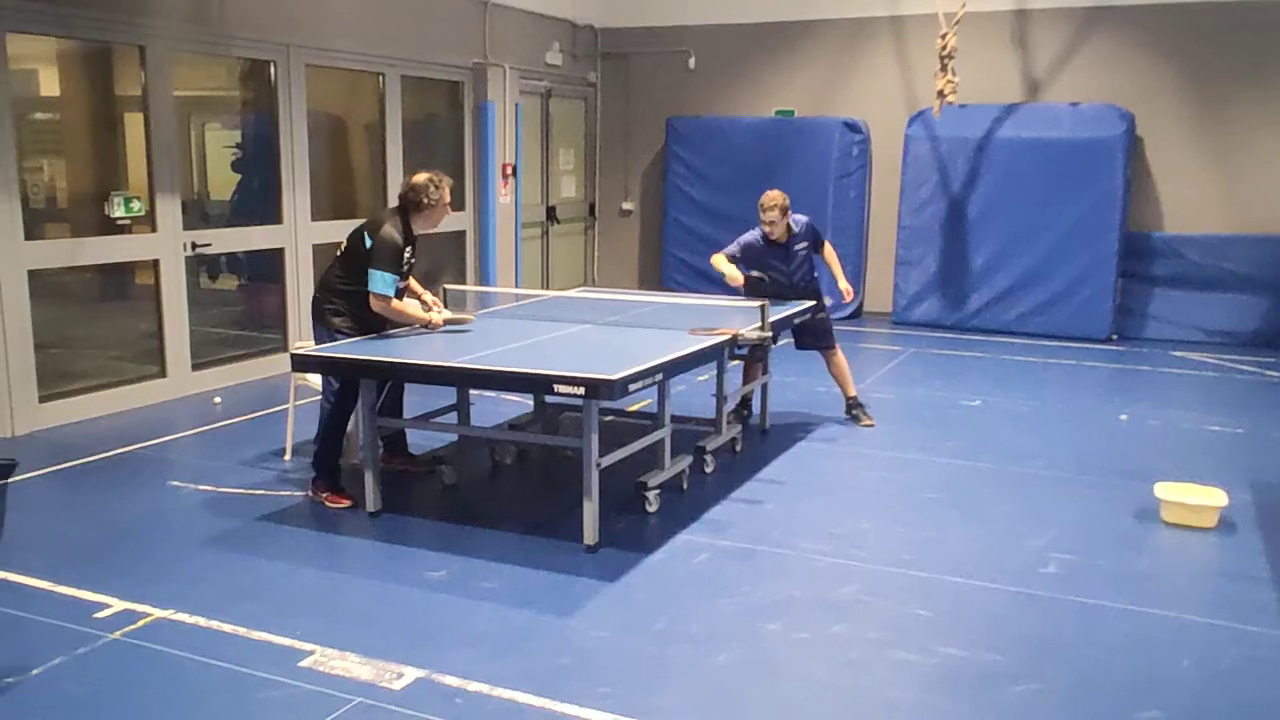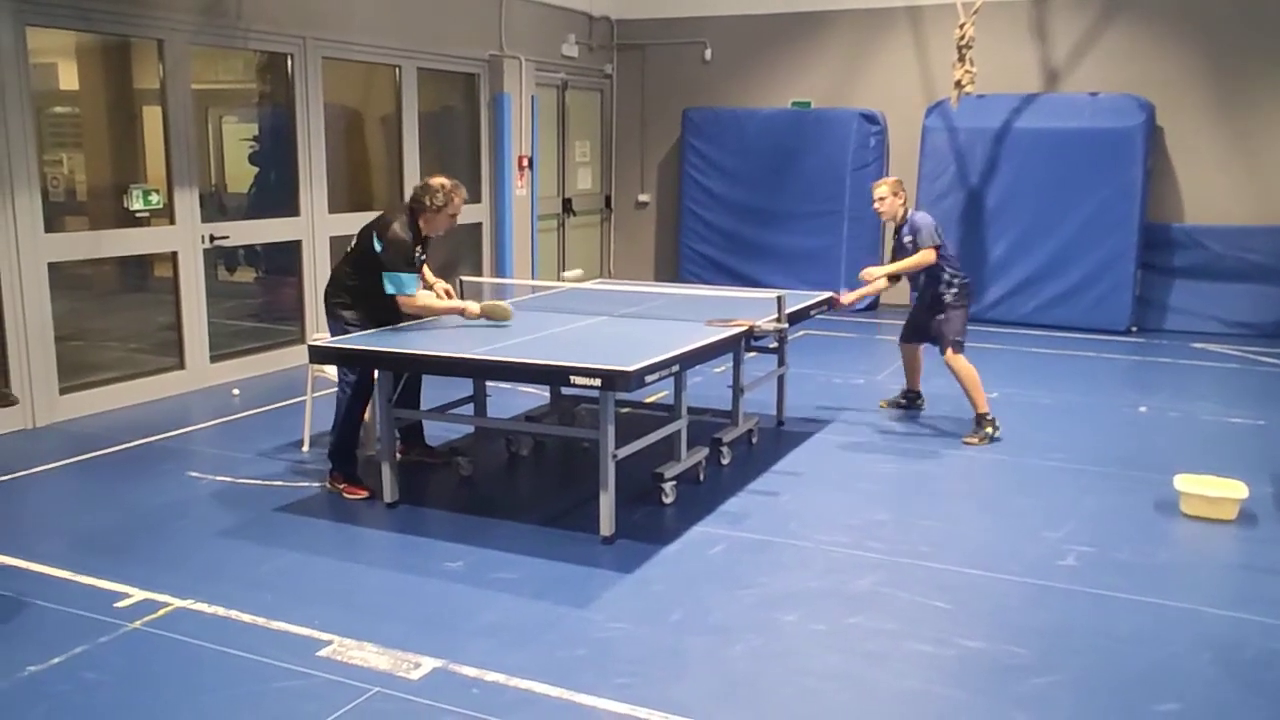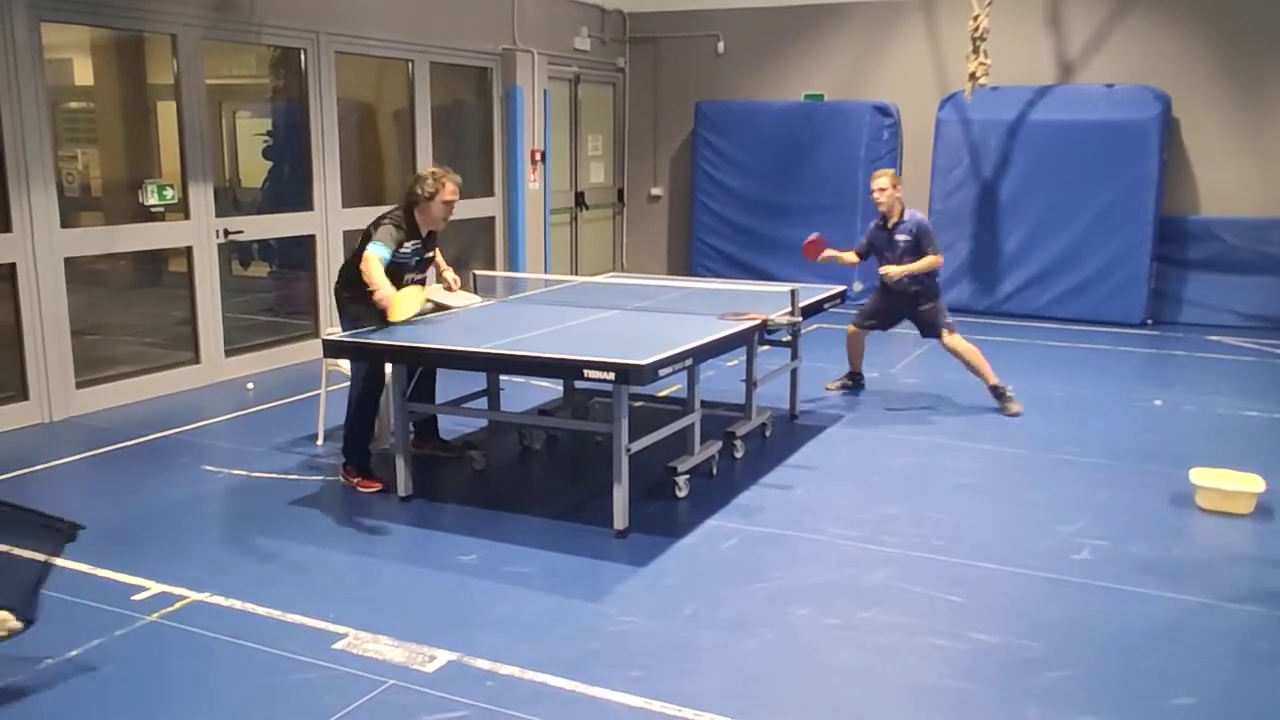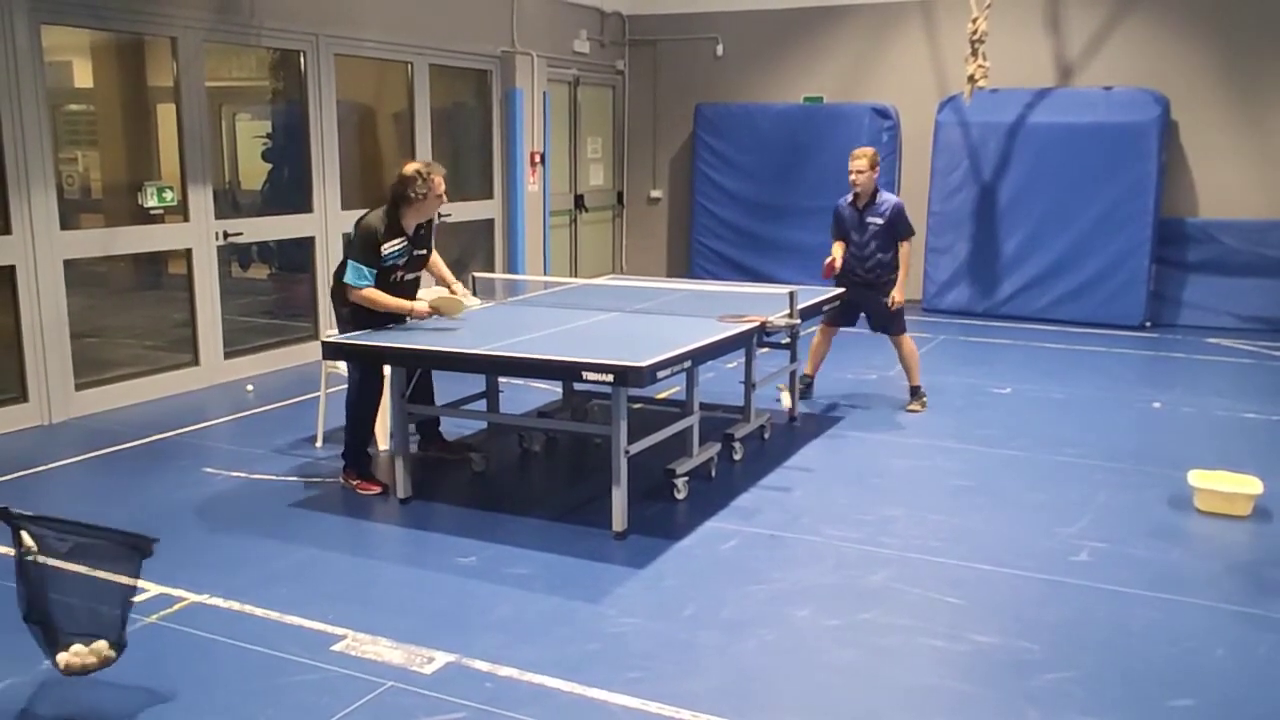
dt=1s
person 1, frame 1
left shoulder: (405, 228)
right shoulder: (388, 237)
right elbow: (381, 302)
left wrist: (421, 293)
right wrist: (426, 319)
left hip: (367, 318)
right hip: (339, 316)
left knee: (391, 379)
right knee: (343, 394)
left ankle: (394, 451)
right ankle: (324, 480)
person 1, frame 2
left shoulder: (415, 224)
right shoulder: (396, 235)
right elbow: (410, 303)
left wrist: (430, 280)
right wrist: (459, 307)
left hip: (382, 308)
right hip: (350, 308)
right knee: (357, 385)
left ankle: (411, 442)
right ankle: (341, 471)
person 1, frame 3
left shoulder: (431, 225)
right shoulder: (392, 227)
right elbow: (370, 263)
left wrist: (443, 268)
right wrist: (384, 289)
right hip: (362, 304)
left knee: (423, 365)
right knee: (370, 380)
left ankle: (426, 436)
right ankle: (354, 465)
person 1, frame 4
left shoulder: (425, 222)
right shoulder: (373, 229)
right elbow: (357, 292)
left wrist: (452, 283)
right wrist: (410, 307)
left hip: (397, 309)
right hip: (359, 313)
left knee: (420, 369)
right knee: (367, 384)
left ankle: (430, 438)
right ankle: (355, 467)
person 2, frame 1
left shoulder: (805, 227)
right shoulder: (752, 242)
left elbow: (823, 247)
right elbow: (718, 257)
left wrist: (840, 278)
right wrist: (728, 268)
left hip: (808, 299)
left knee: (830, 349)
left ankle: (853, 403)
right ankle: (745, 405)
person 2, frame 2
left shoulder: (919, 221)
right shoulder: (899, 235)
left elbow: (929, 256)
right elbow: (891, 279)
left wrist: (885, 267)
right wrist: (856, 295)
left hip: (951, 296)
right hip: (929, 297)
left knee: (951, 355)
right knee: (907, 344)
left ankle: (986, 421)
right ankle: (912, 396)
person 2, frame 3
left shoulder: (918, 222)
right shoulder: (876, 228)
left elbow: (936, 259)
right elbow: (857, 257)
left wrist: (902, 270)
right wrist: (836, 256)
left hip: (922, 293)
right hip: (892, 293)
left knee: (951, 341)
right knee: (854, 330)
left ankle: (999, 391)
right ankle: (855, 377)
person 2, frame 4
left shoulder: (891, 206)
right shoulder: (842, 206)
left elbow: (905, 245)
left wrist: (899, 285)
right wrist: (837, 256)
left hip: (881, 284)
right hip: (848, 281)
left knee: (899, 337)
right knee: (825, 327)
left ankle: (916, 392)
right ankle: (806, 382)
